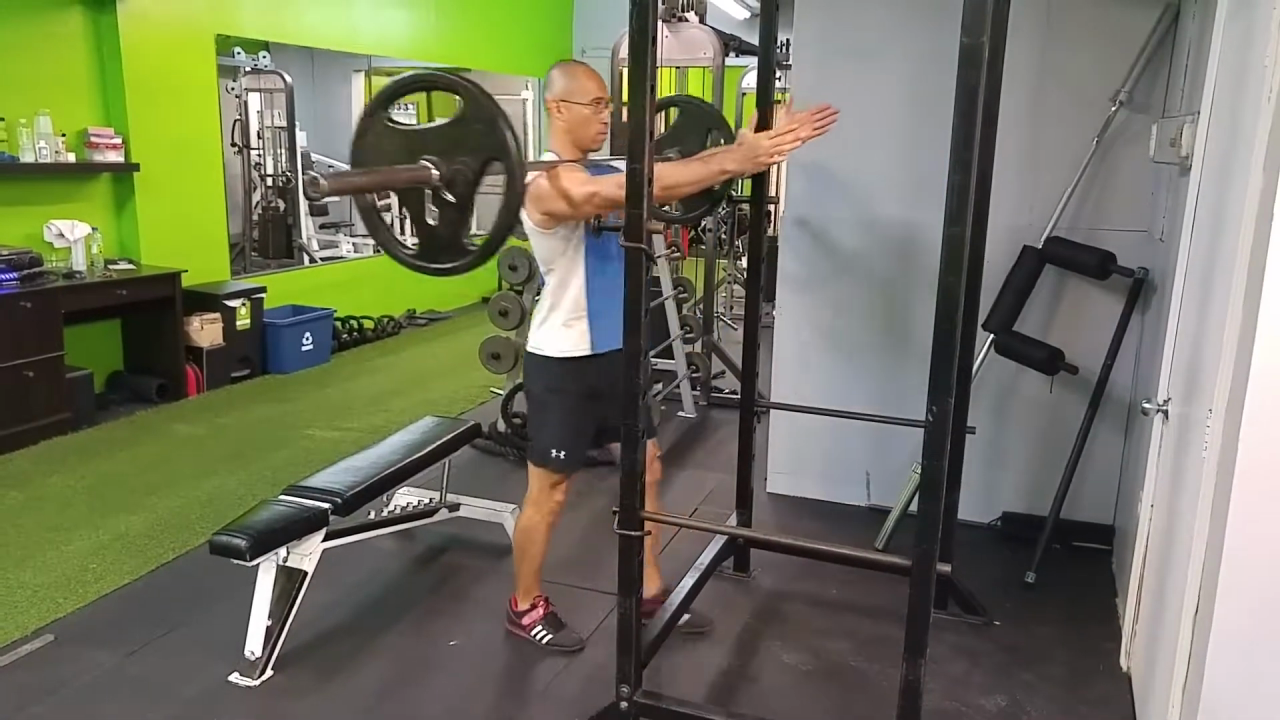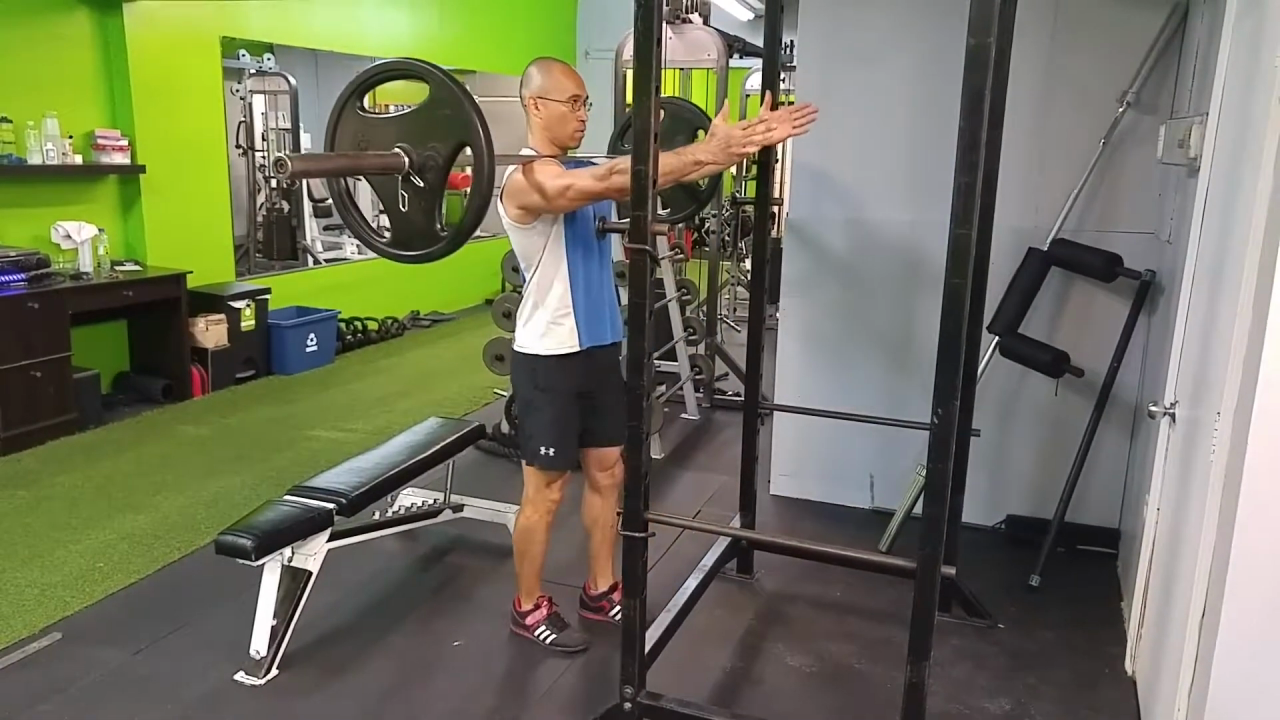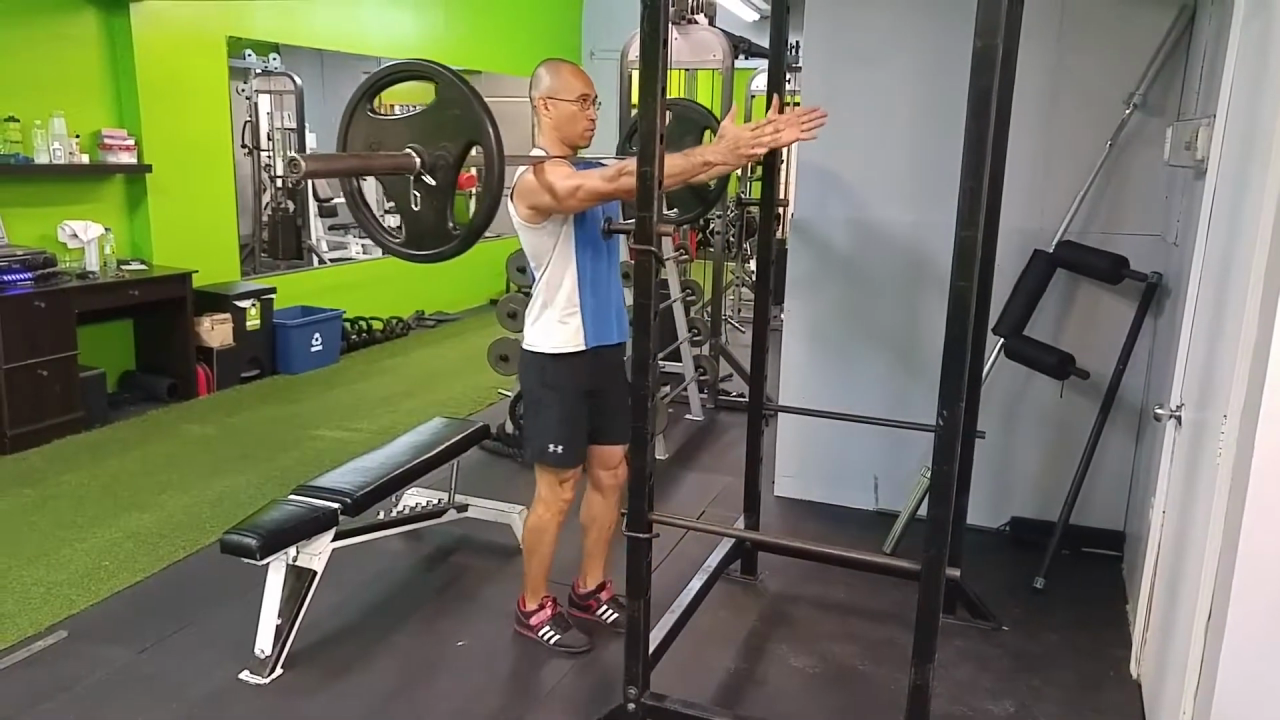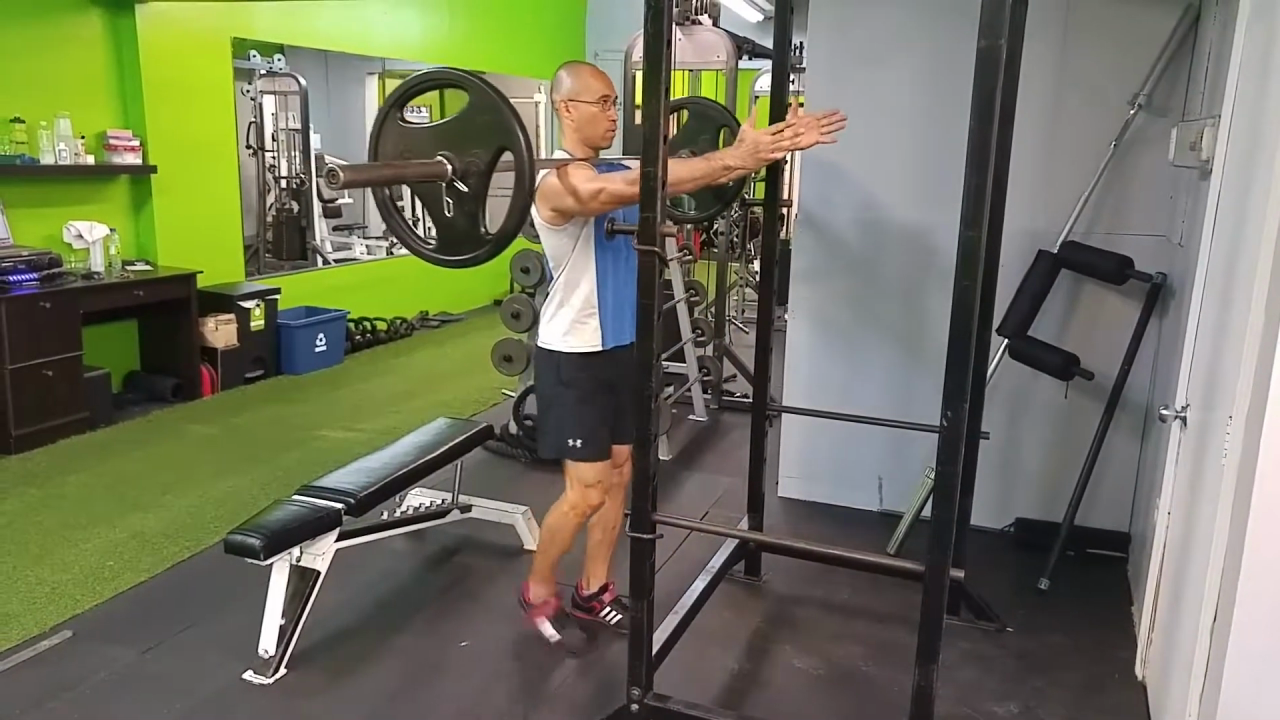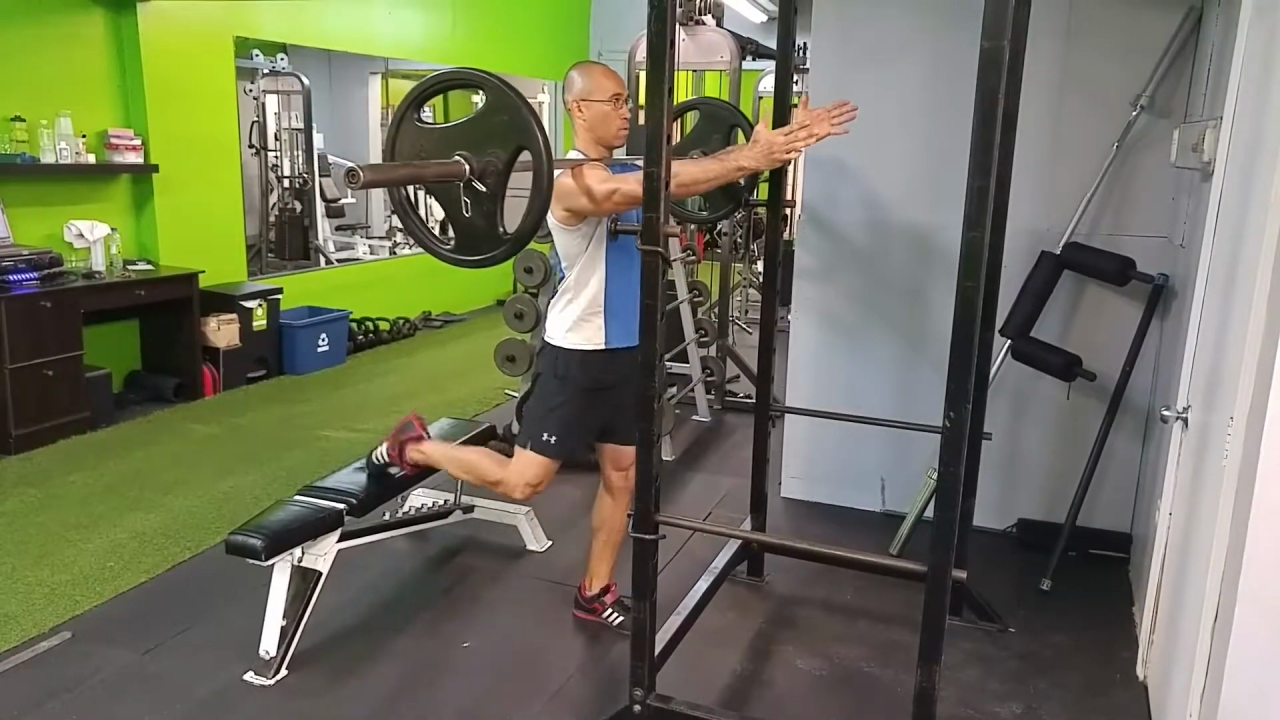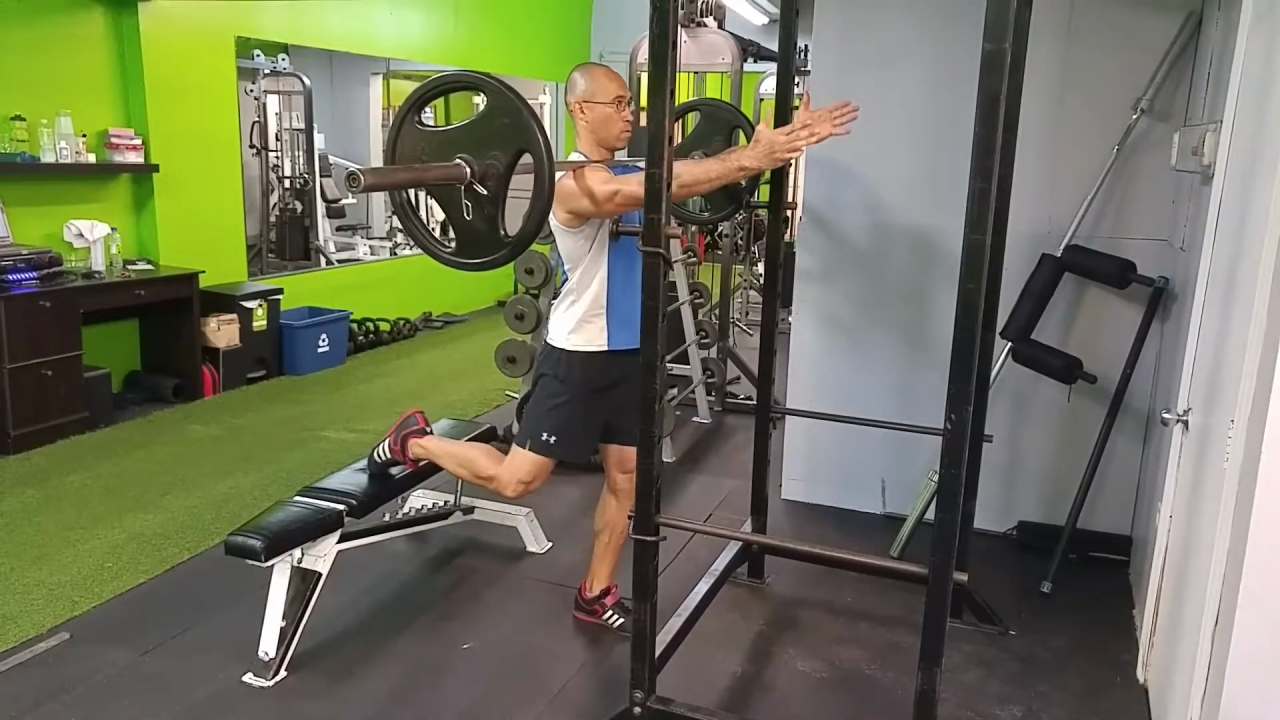
dt=0.4s
person 1, frame 1
left shoulder: (606, 175)
right shoulder: (549, 185)
left elbow: (678, 171)
left wrist: (764, 143)
right wrist: (732, 161)
left hip: (613, 353)
right hip: (563, 361)
left knee: (647, 470)
right knee: (548, 491)
left ankle: (649, 592)
right ankle: (525, 606)
person 1, frame 2
left shoulder: (585, 174)
right shoulder: (527, 181)
left elbow: (650, 176)
right elbow: (610, 181)
left wrist: (747, 142)
right wrist: (704, 152)
left hip: (598, 349)
right hip: (548, 358)
left knee: (608, 475)
right knee: (545, 491)
left ankle: (601, 590)
right ankle: (529, 607)
person 1, frame 3
left shoulder: (592, 174)
right shoulder: (537, 181)
right elbow: (618, 182)
left wrist: (755, 144)
right wrist: (712, 153)
left hip: (604, 348)
right hip: (556, 357)
left knee: (610, 474)
right knee: (557, 491)
left ankle: (590, 589)
right ankle: (534, 606)
person 1, frame 4
left shoulder: (612, 174)
right shoulder: (560, 182)
left elbow: (670, 179)
right elbow: (637, 186)
left wrist: (771, 147)
right wrist: (733, 157)
left hip: (618, 348)
right hip: (572, 356)
left knee: (618, 475)
right knee: (588, 490)
left ankle: (592, 590)
right ankle: (538, 593)
person 1, frame 5
left shoulder: (624, 173)
right shoulder: (576, 182)
left elbow: (675, 180)
left wrist: (786, 141)
right wrist: (749, 160)
left hip: (626, 349)
right hip: (577, 354)
left knee: (622, 476)
right knee: (521, 481)
left ankle: (596, 593)
right ankle: (415, 444)
person 1, frame 6
left shoulder: (628, 173)
right shoulder: (578, 183)
left wrist: (785, 142)
right wrist: (751, 159)
left hip: (627, 352)
right hip: (578, 355)
left knee: (627, 478)
right knee: (515, 478)
left ankle: (596, 594)
right ankle: (413, 441)
